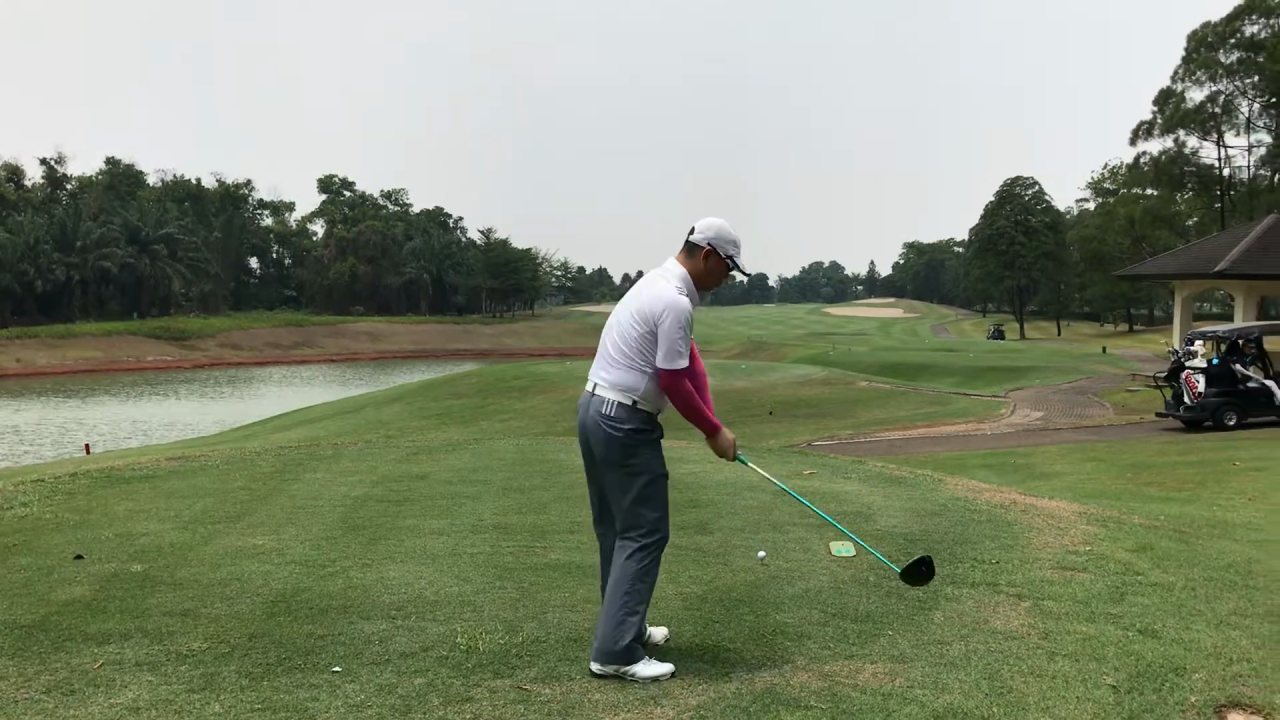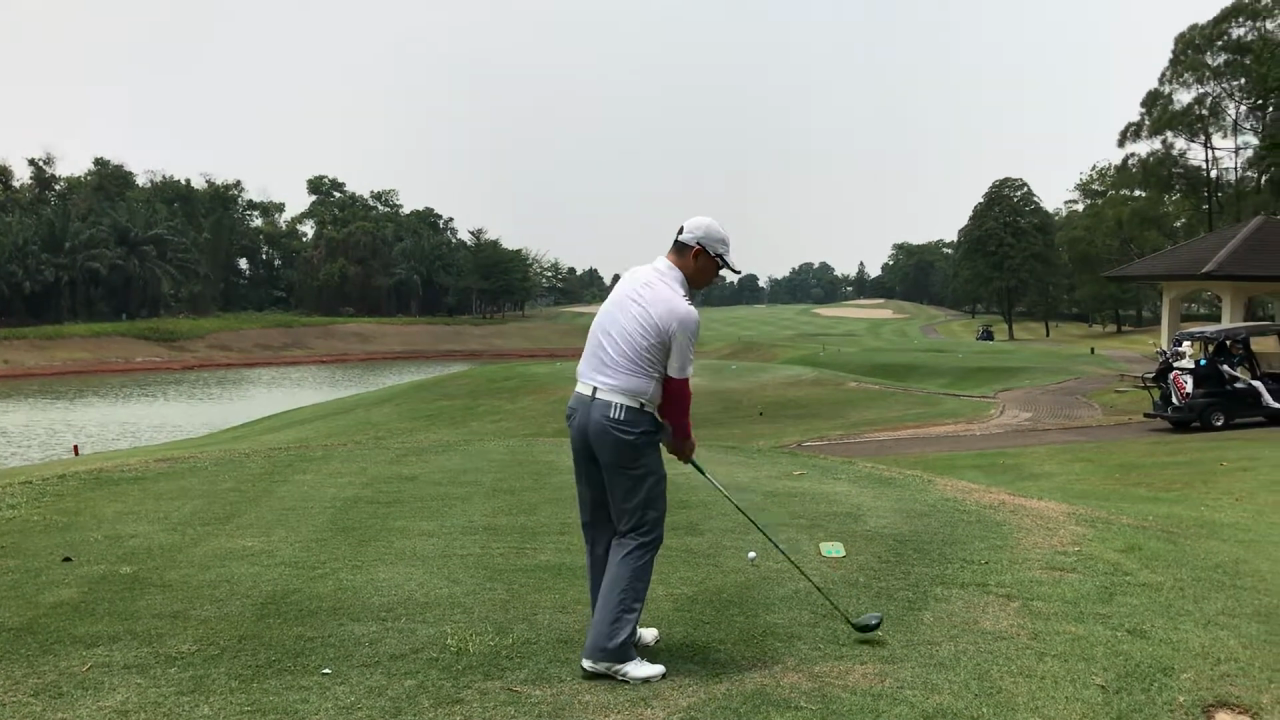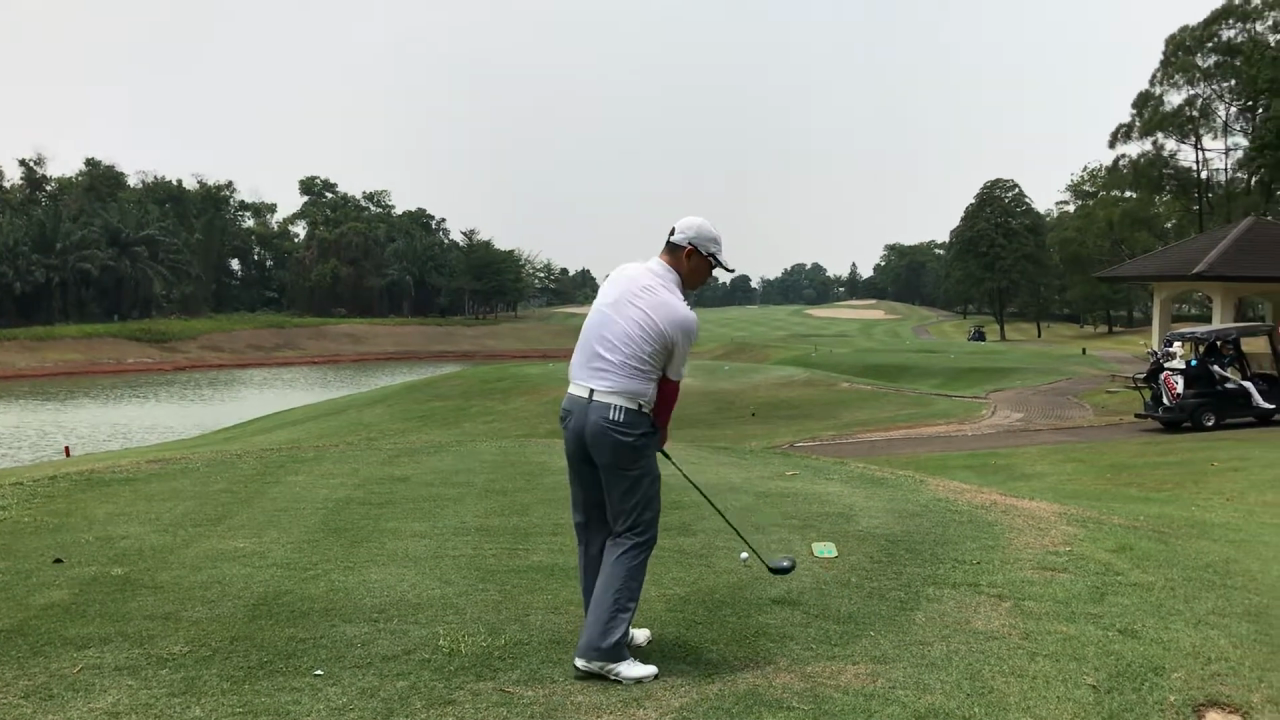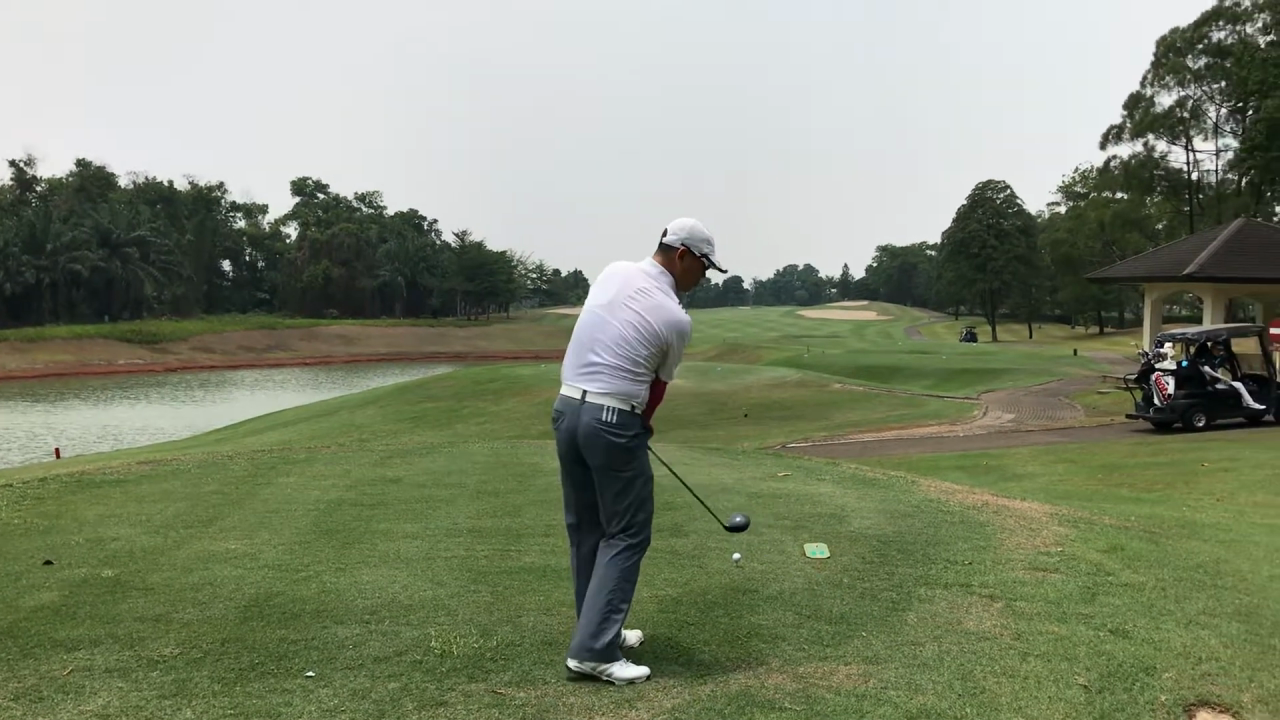
dt=0.1s
person 1, frame 1
left shoulder: (659, 282)
right shoulder: (676, 304)
left elbow: (692, 362)
right elbow: (672, 385)
left wrist: (710, 419)
right wrist: (715, 432)
left hip: (594, 410)
right hip: (625, 422)
left knee: (616, 529)
right knee: (643, 535)
left ankle: (622, 626)
right ankle: (614, 651)
person 1, frame 2
left shoulder: (637, 276)
right shoulder: (681, 312)
right elbow: (676, 389)
left wrist: (671, 427)
right wrist: (681, 436)
left hip: (584, 410)
right hip: (625, 424)
left knee: (604, 530)
right knee: (639, 534)
left ankle: (612, 626)
right ankle: (607, 649)
person 1, frame 3
left shoulder: (623, 274)
right shoulder: (681, 318)
right elbow: (668, 387)
right wrist: (659, 430)
left hip: (576, 409)
right hip: (620, 423)
left knee: (595, 529)
right knee: (633, 535)
left ankle: (605, 629)
right ankle: (601, 648)
person 1, frame 4
left shoulder: (613, 273)
right shoulder: (676, 320)
right elbow: (657, 387)
right wrist: (639, 423)
left hip: (568, 411)
right hip: (613, 424)
left knee: (587, 530)
right knee: (626, 536)
left ankle: (598, 629)
right ankle: (593, 648)
